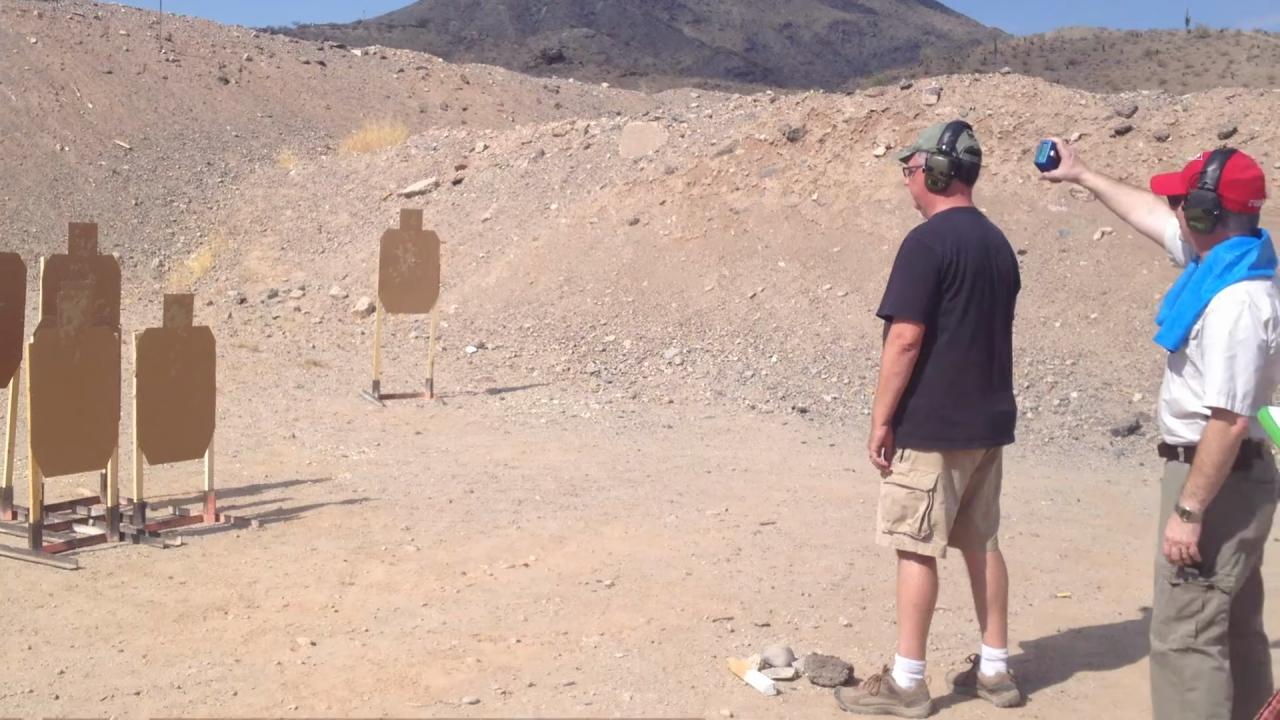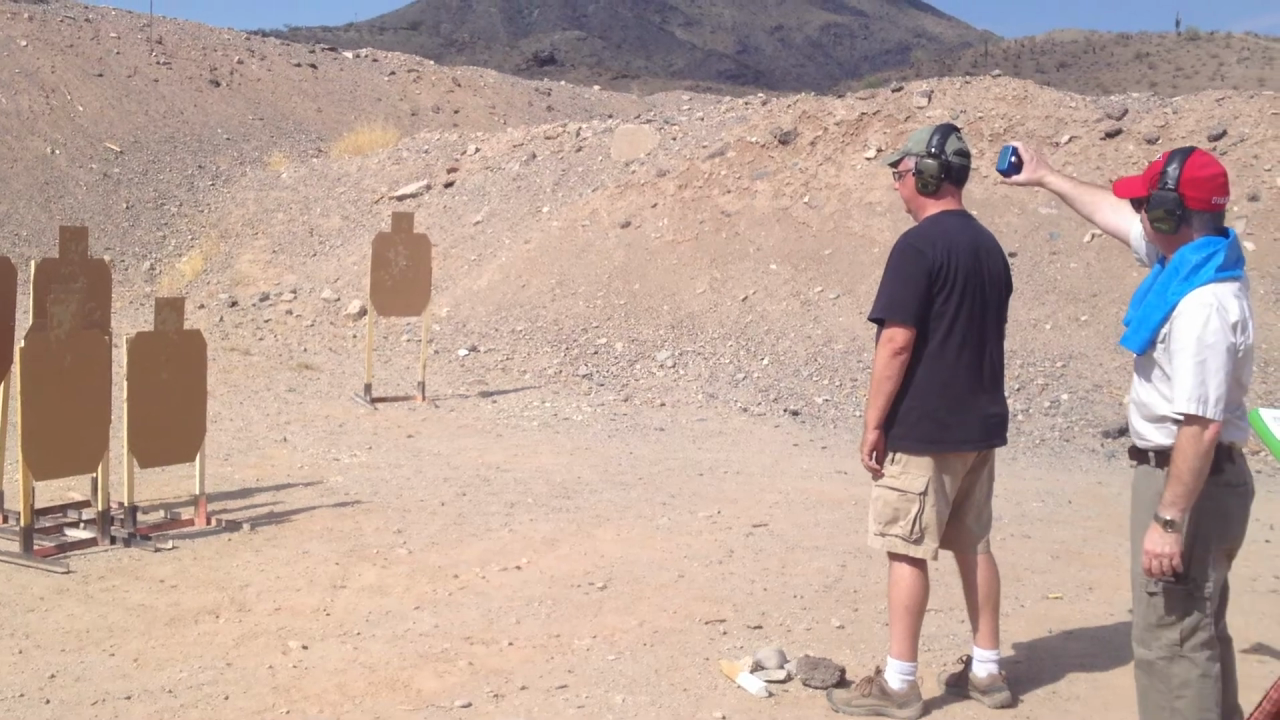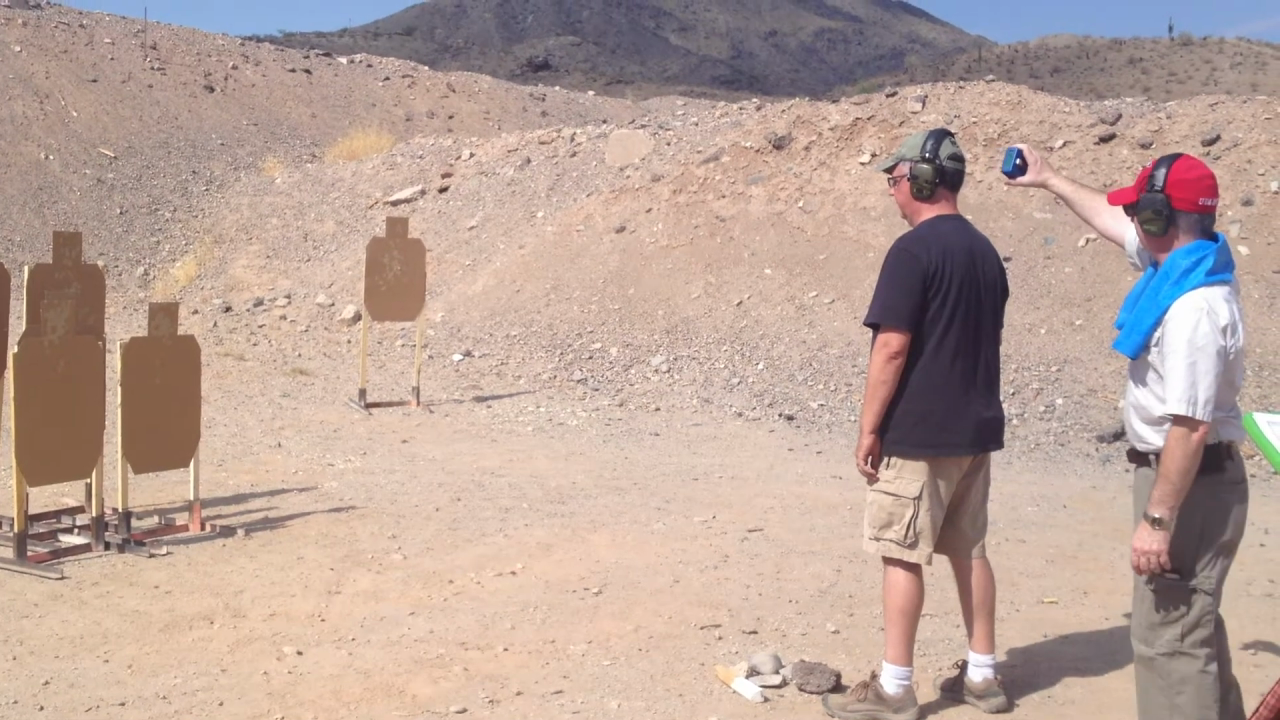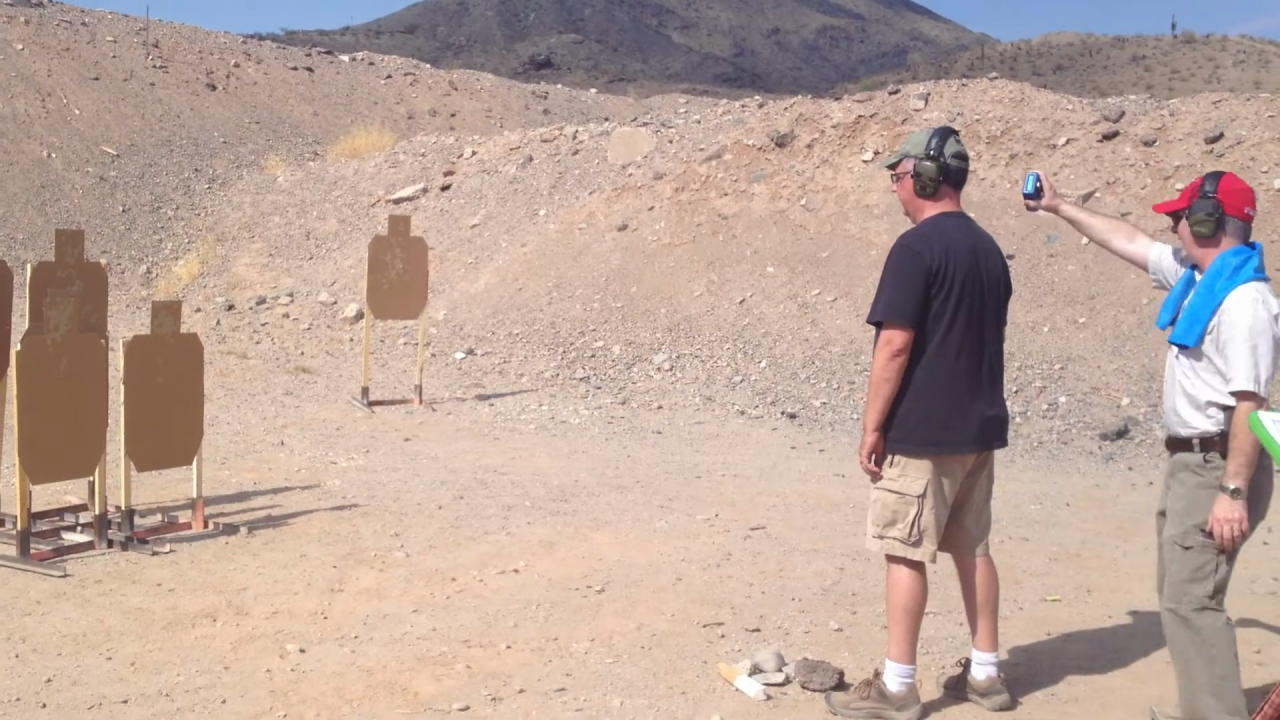
dt=0.5s
person 1, frame 1
left shoulder: (927, 241)
right shoulder: (998, 242)
left elbow: (906, 339)
left wrist: (881, 420)
left hip: (931, 426)
right hip: (987, 422)
left knee: (916, 548)
right knee: (981, 541)
right ankle: (994, 669)
person 1, frame 2
left shoulder: (919, 245)
right shoulder: (989, 245)
left elbow: (897, 342)
left wrist: (874, 424)
left hip: (922, 429)
right hip: (980, 425)
left knee: (908, 550)
right knee: (973, 544)
right ankle: (986, 670)
person 1, frame 3
left shoulder: (913, 249)
right shoulder: (985, 250)
left elbow: (892, 347)
left wrist: (869, 428)
left hip: (917, 434)
right hip: (974, 430)
left knee: (902, 555)
right knee: (968, 549)
person 1, frame 4
left shoulder: (917, 247)
right shoulder: (988, 248)
left elbow: (895, 345)
left wrist: (873, 427)
left hip: (921, 432)
right hip: (979, 427)
left knee: (906, 554)
right knee: (972, 547)
person 2, frame 1
right shoulder: (1221, 263)
left elbow: (1230, 420)
right elbow: (1147, 212)
left wrist: (1188, 511)
right wrist: (1082, 174)
left hip: (1217, 481)
right hip: (1228, 478)
left knee: (1184, 636)
right knee: (1233, 627)
person 2, frame 2
left shoulder: (1204, 303)
right shoulder: (1189, 261)
left elbow: (1202, 425)
right elbow: (1112, 212)
left wrist: (1169, 521)
right wrist: (1046, 176)
left hip: (1186, 482)
right hip: (1182, 476)
left knee: (1168, 638)
right knee: (1198, 628)
person 2, frame 3
left shoulder: (1195, 308)
right shoulder: (1183, 265)
left elbow: (1191, 427)
right elbow: (1109, 217)
left wrist: (1156, 519)
right wrist: (1049, 178)
left hip: (1190, 485)
right hip: (1186, 478)
left knee: (1169, 636)
right knee: (1191, 623)
person 2, frame 4
right shoulder: (1195, 276)
right elbow: (1129, 240)
left wrist: (1233, 494)
right wrist: (1060, 207)
left hip: (1219, 466)
right hip: (1190, 459)
left knee: (1191, 595)
right knee: (1183, 590)
